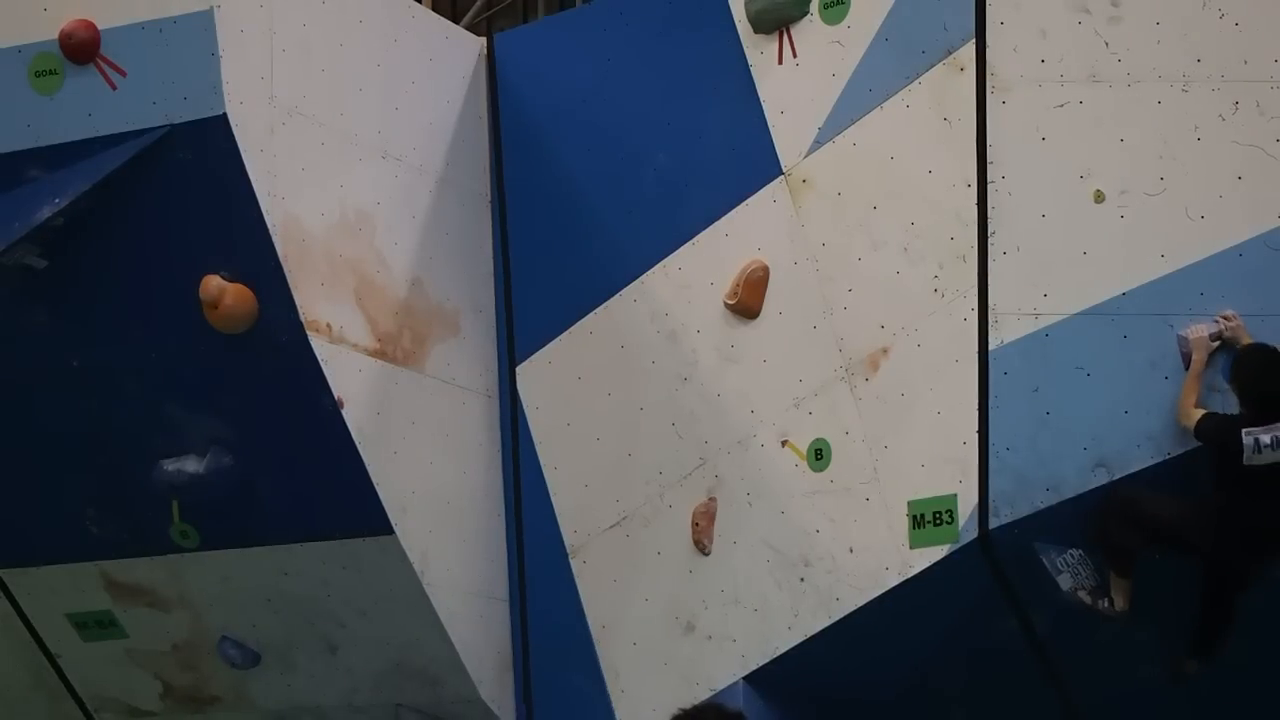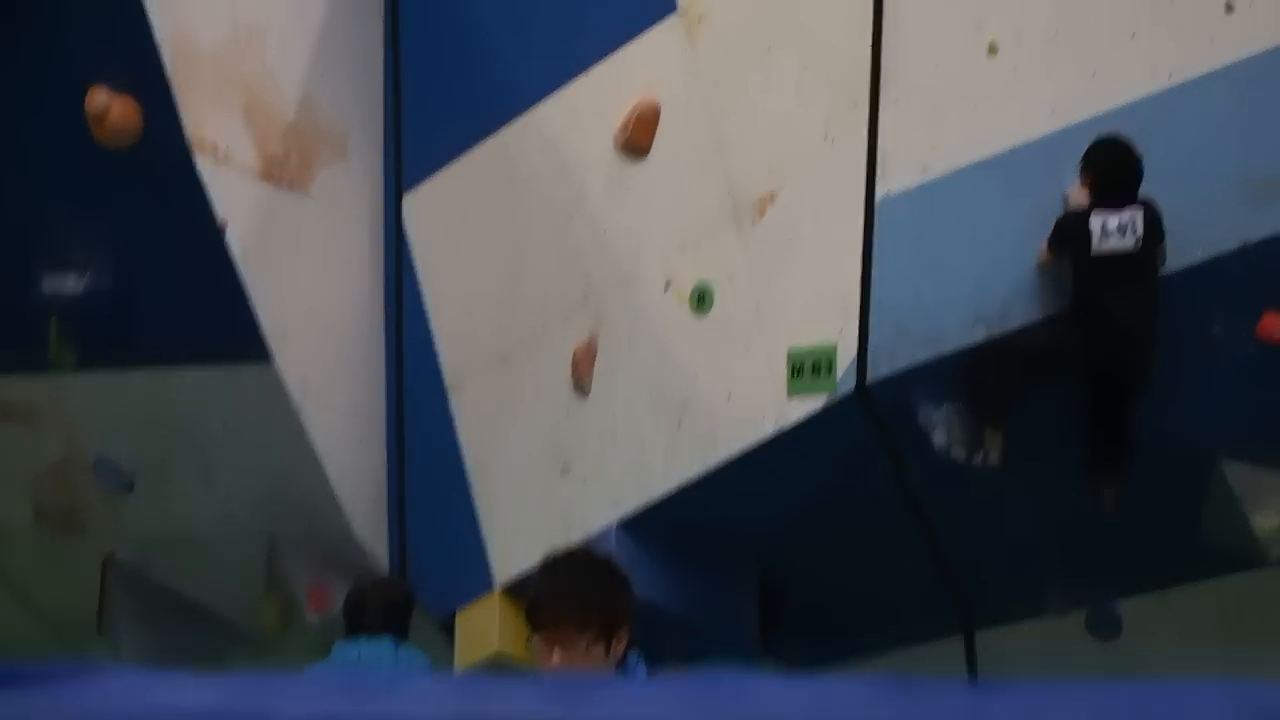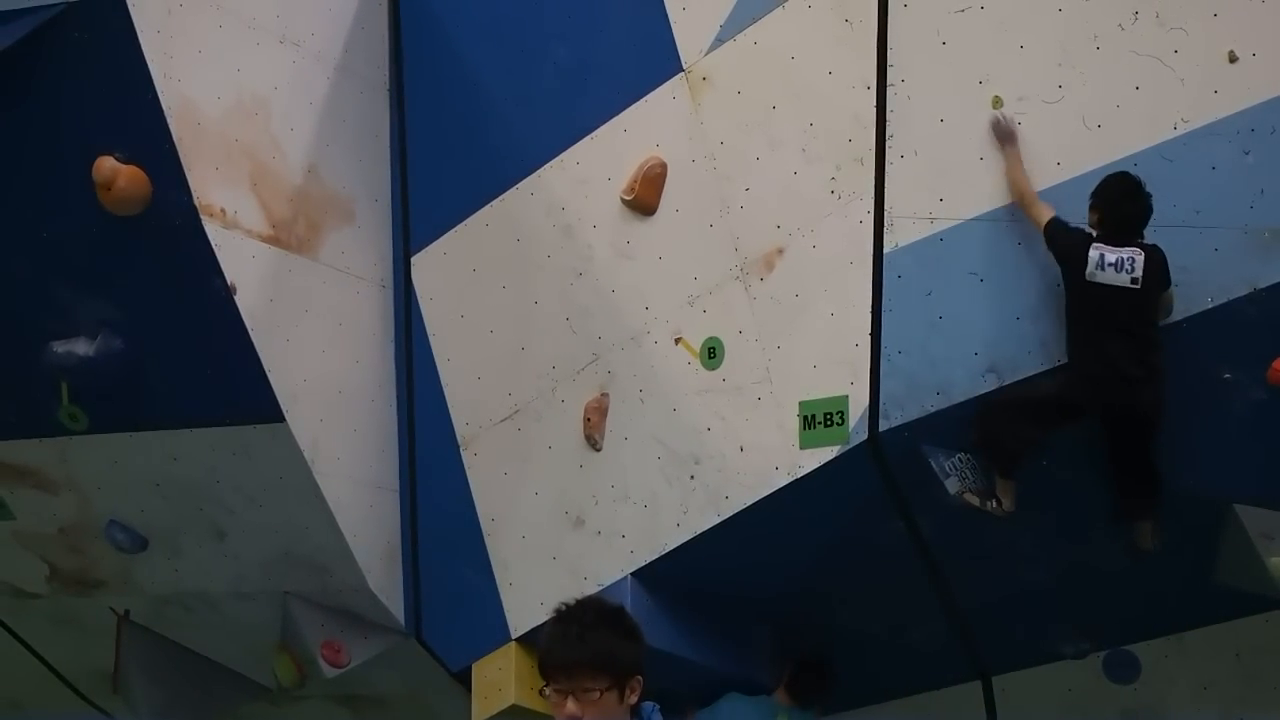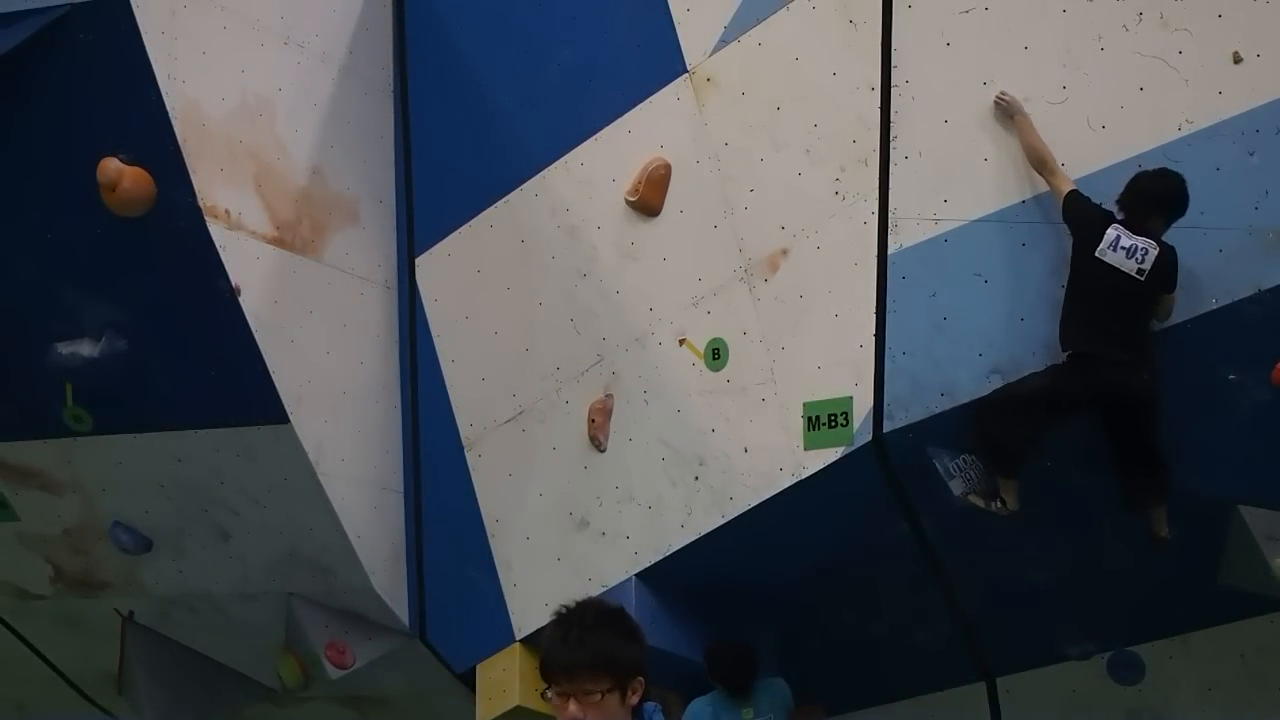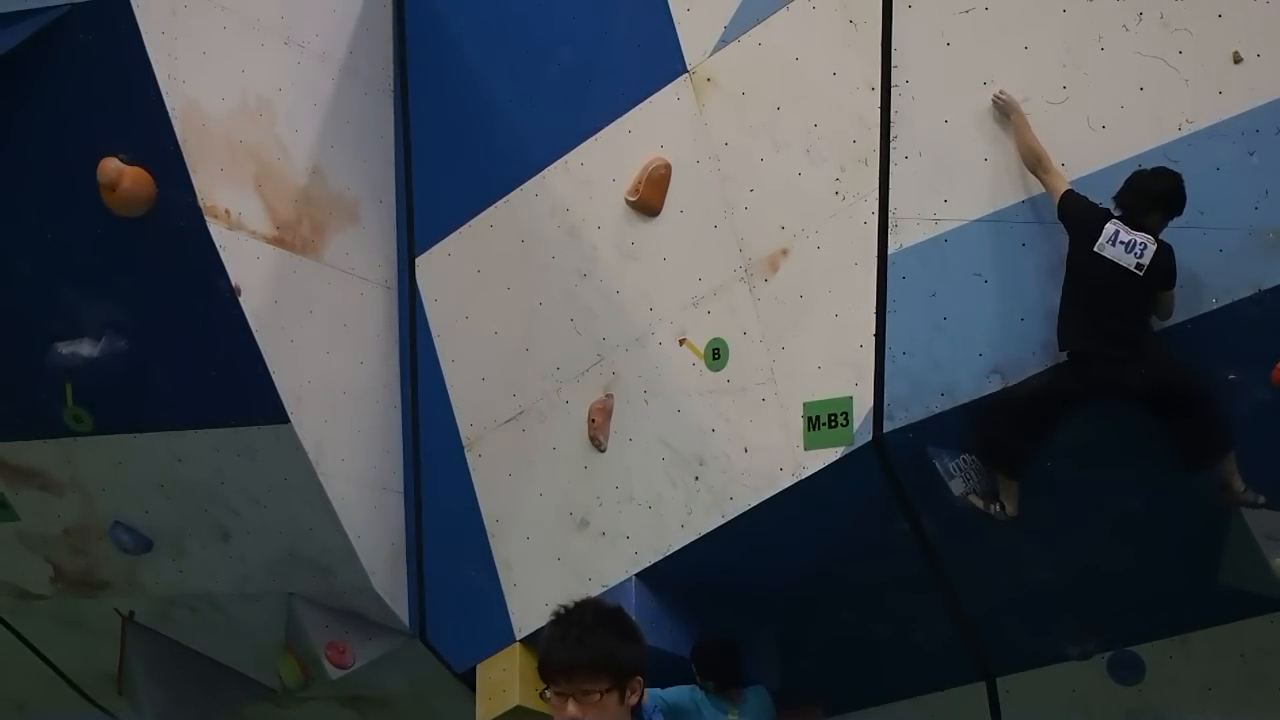
dt=1s
person 1, frame 1
left shoulder: (1223, 430)
left elbow: (1186, 409)
left wrist: (1200, 357)
right wrist: (1245, 341)
left hip: (1217, 532)
left knee: (1120, 509)
right knee: (1220, 598)
left ankle: (1120, 598)
right ankle: (1195, 658)
person 1, frame 2
left shoulder: (1075, 223)
right shoulder: (1148, 215)
left elbow: (1045, 262)
right elbow: (1158, 261)
left hip: (1084, 336)
right hip: (1136, 345)
left knee: (991, 360)
right knee: (1113, 412)
left ankle: (990, 445)
right ankle: (1107, 488)
person 1, frame 3
left shoulder: (1076, 249)
right shoulder: (1154, 259)
left elbow: (1025, 200)
right elbow: (1165, 312)
left wrist: (1010, 145)
left hip: (1088, 382)
right hip: (1143, 389)
left knee: (1000, 413)
right knee: (1136, 460)
left ankle: (1004, 500)
right ankle: (1144, 530)
person 1, frame 4
left shoulder: (1093, 225)
right shoulder: (1164, 257)
left elbow: (1047, 167)
right elbow: (1162, 314)
left wrist: (1019, 116)
left hip: (1085, 370)
right hip: (1135, 376)
left knee: (998, 412)
right knee: (1141, 451)
left ankle: (1008, 499)
right ankle: (1160, 527)
person 1, frame 5
left shoulder: (1089, 222)
right shoulder: (1161, 254)
left elbow: (1040, 166)
right elbow: (1163, 311)
left wrist: (1015, 114)
left hip: (1086, 368)
right hip: (1143, 366)
left knee: (1007, 416)
right knee: (1197, 404)
left ankle: (1006, 502)
right ankle: (1235, 488)
